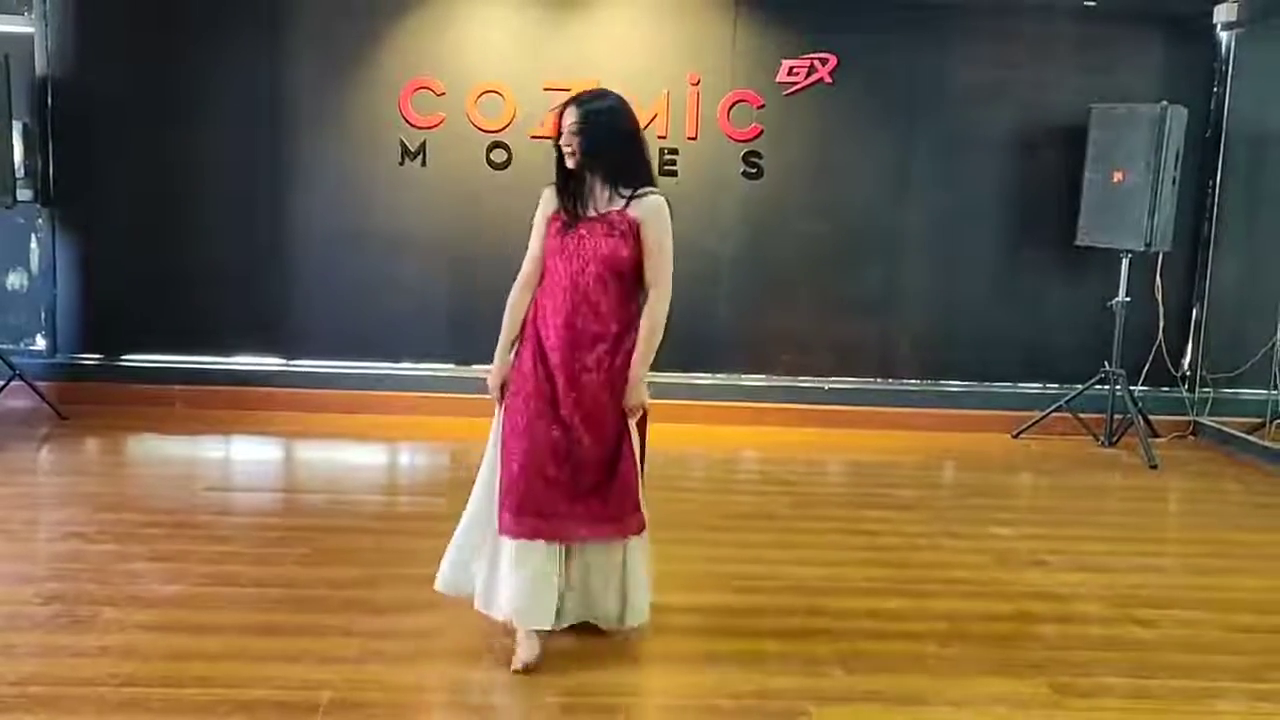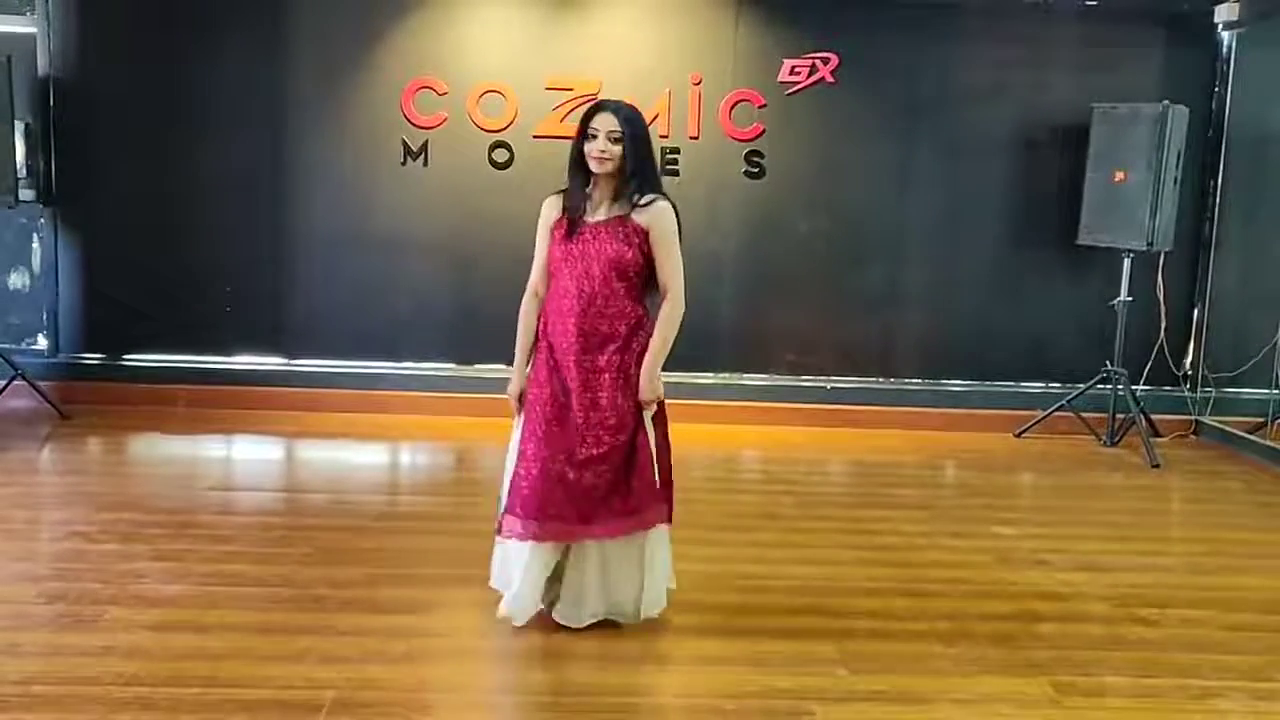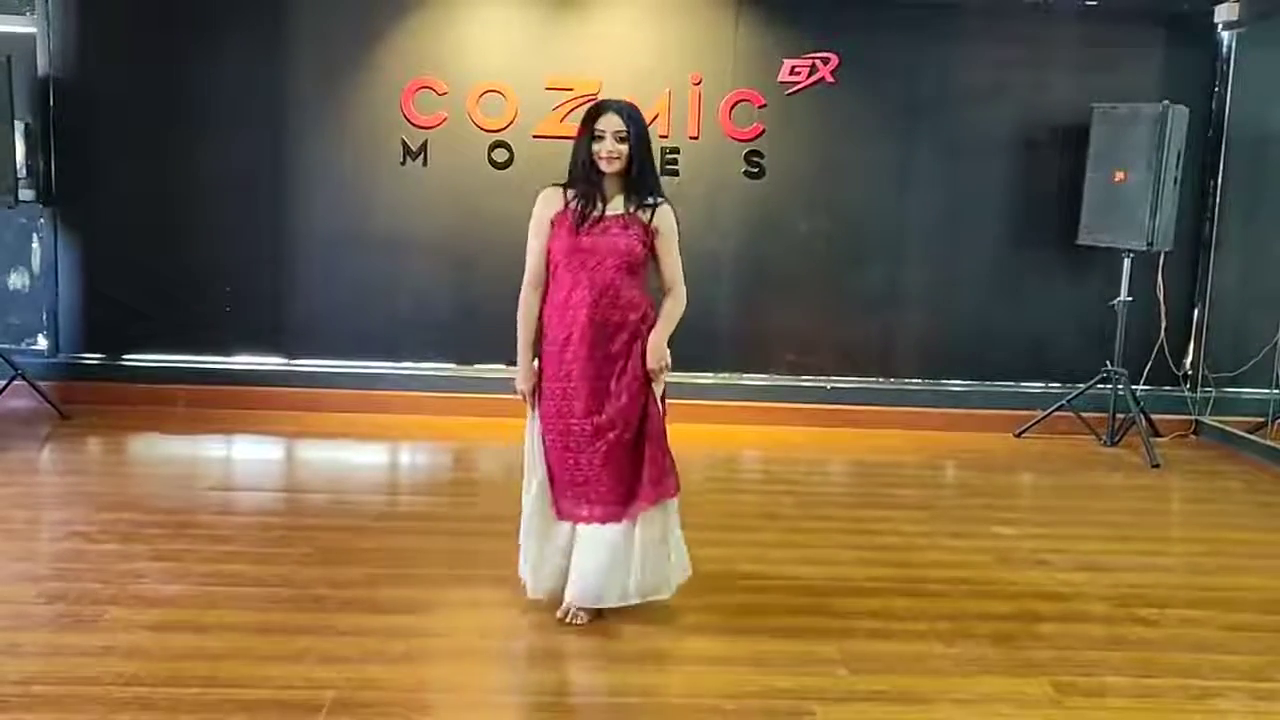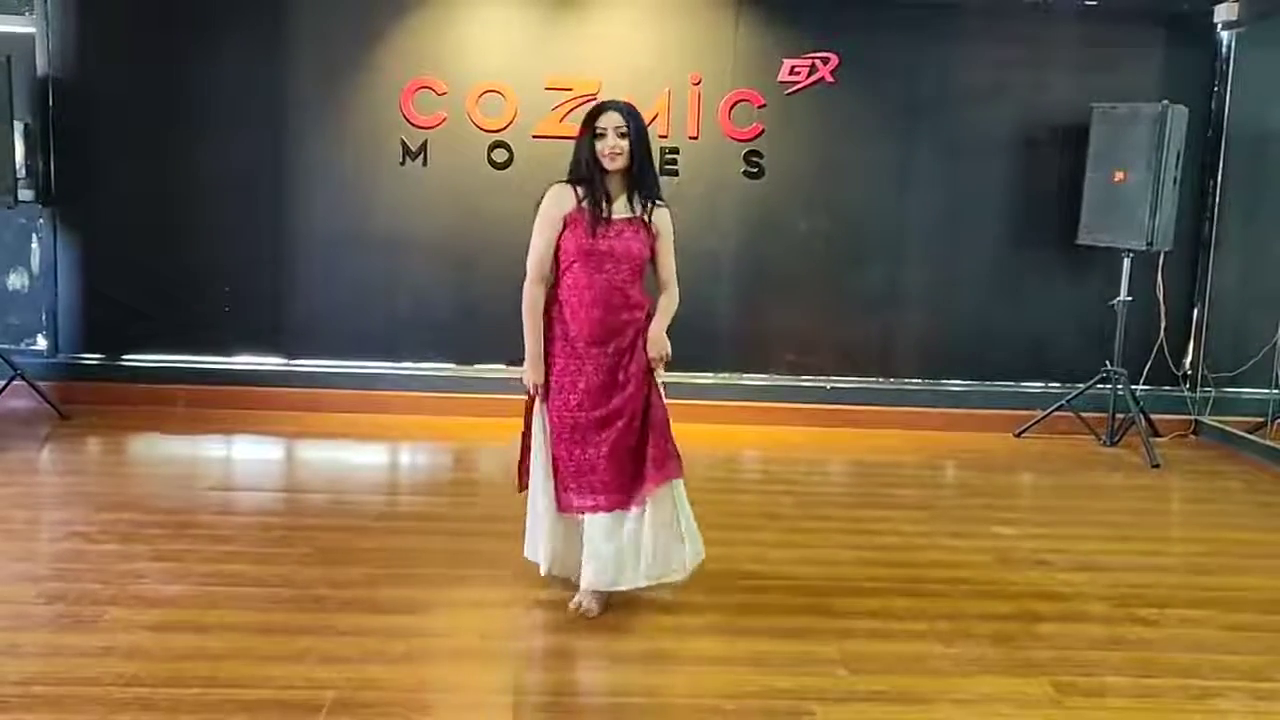
dt=0.3s
person 1, frame 1
left shoulder: (646, 207)
right shoulder: (555, 201)
left elbow: (659, 297)
right elbow: (528, 282)
left wrist: (638, 377)
right wrist: (502, 356)
left hip: (606, 368)
right hip: (542, 364)
left knee: (602, 489)
right knee: (529, 486)
left ankle: (595, 603)
right ankle: (532, 616)
person 1, frame 2
left shoulder: (652, 211)
right shoulder: (557, 208)
left elbow: (673, 296)
right elbow: (536, 291)
left wrist: (652, 368)
right wrist: (520, 365)
left hip: (620, 367)
right hip: (557, 366)
left knee: (615, 482)
right knee: (543, 479)
left ankle: (598, 594)
right ankle: (533, 587)
person 1, frame 3
left shoulder: (654, 212)
right shoulder: (553, 202)
left elbow: (675, 291)
right elbow: (532, 285)
left wrist: (658, 338)
right wrist: (524, 359)
left hip: (625, 359)
right hip: (562, 356)
left knee: (615, 470)
right knee: (564, 467)
left ankle: (592, 585)
right ankle: (563, 572)
person 1, frame 4
left shoulder: (654, 212)
right shoulder: (561, 199)
left elbow: (669, 286)
right elbow: (535, 280)
left wrist: (658, 327)
right wrist: (533, 355)
left hip: (626, 353)
right hip: (567, 350)
left knee: (619, 462)
right knee: (569, 457)
left ankle: (602, 575)
right ankle: (574, 560)
